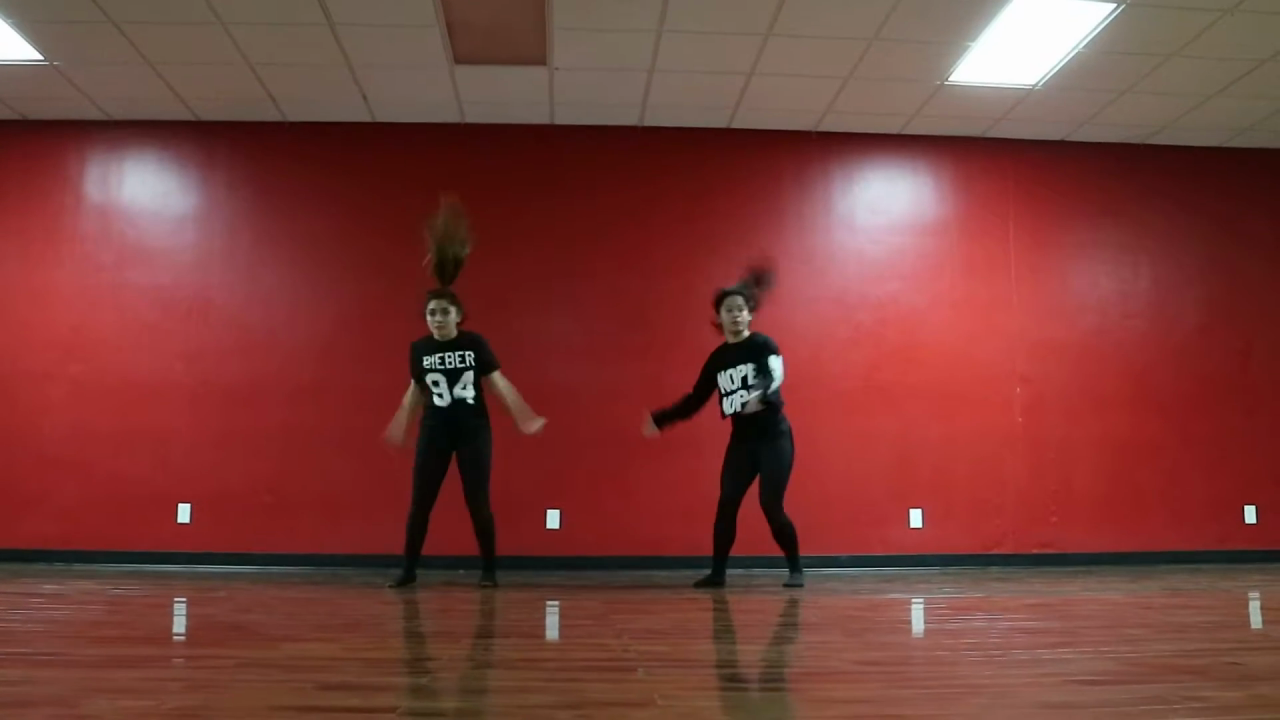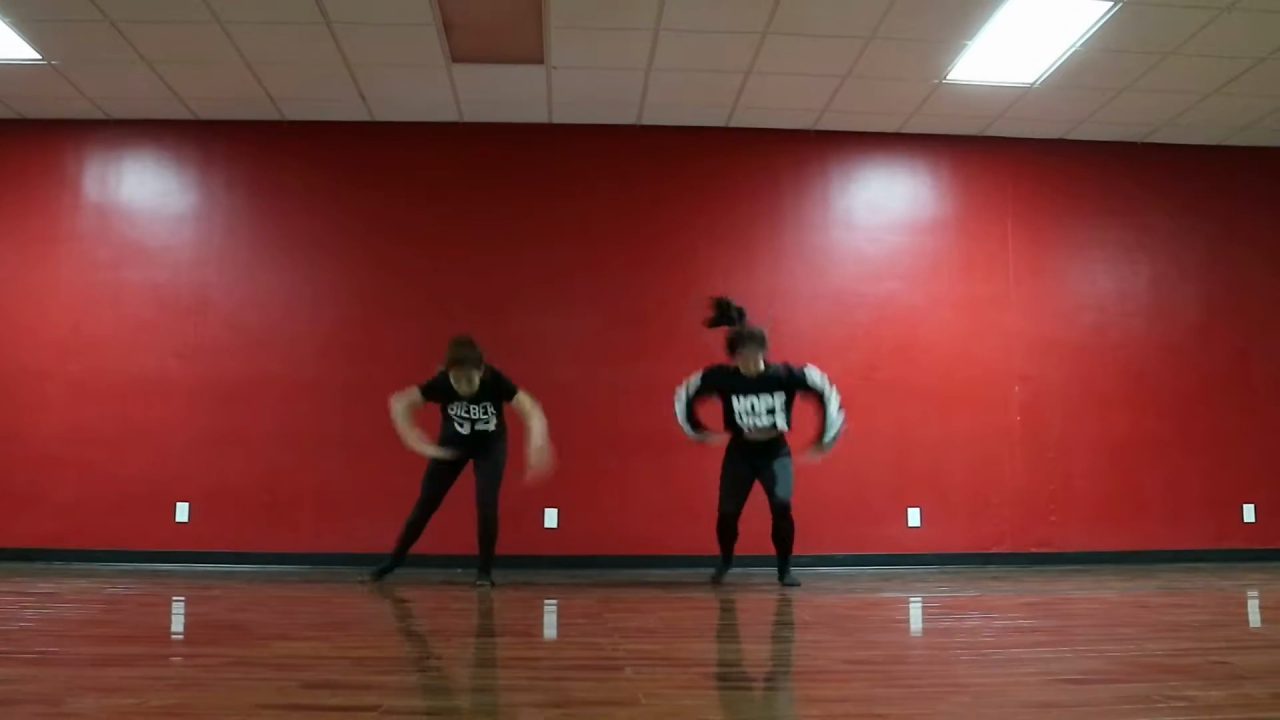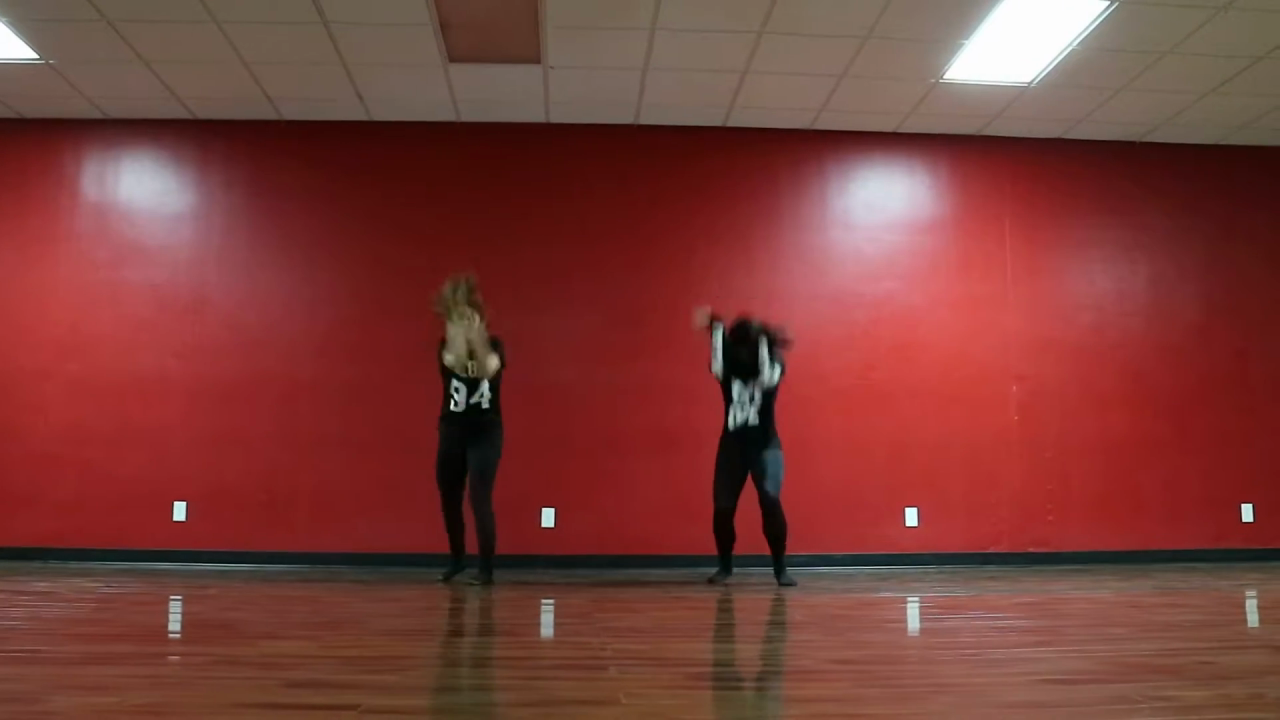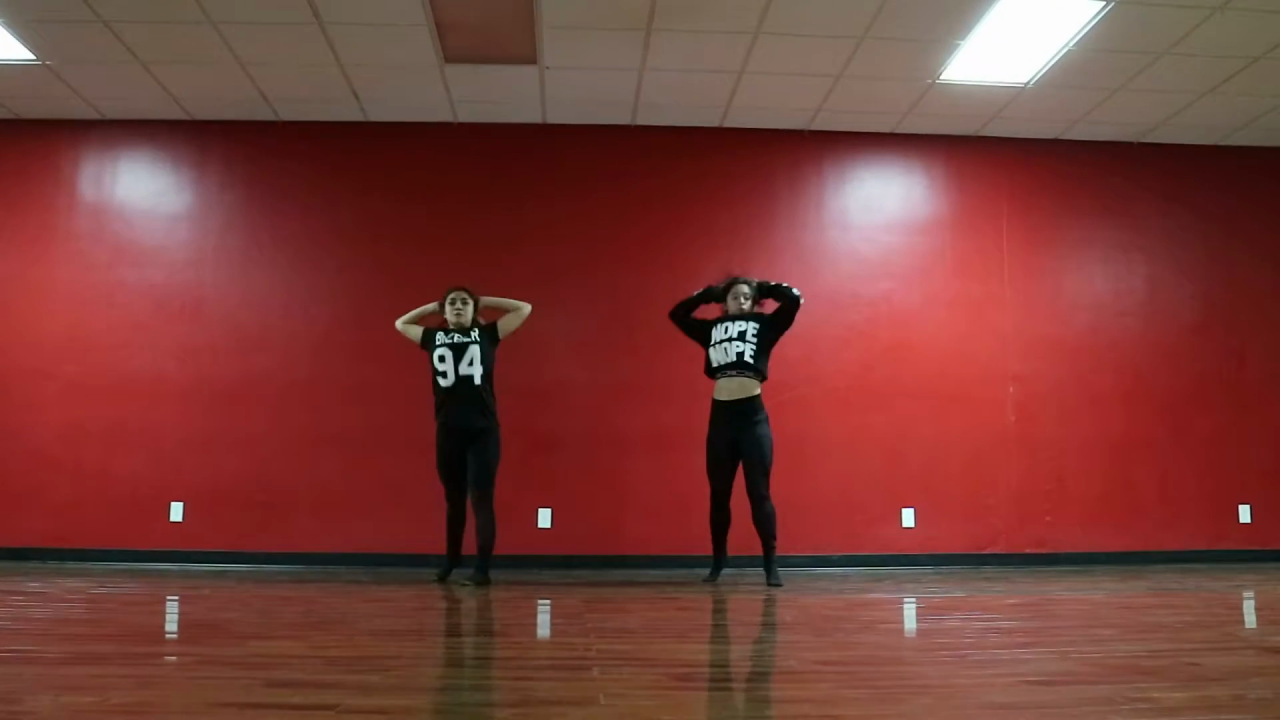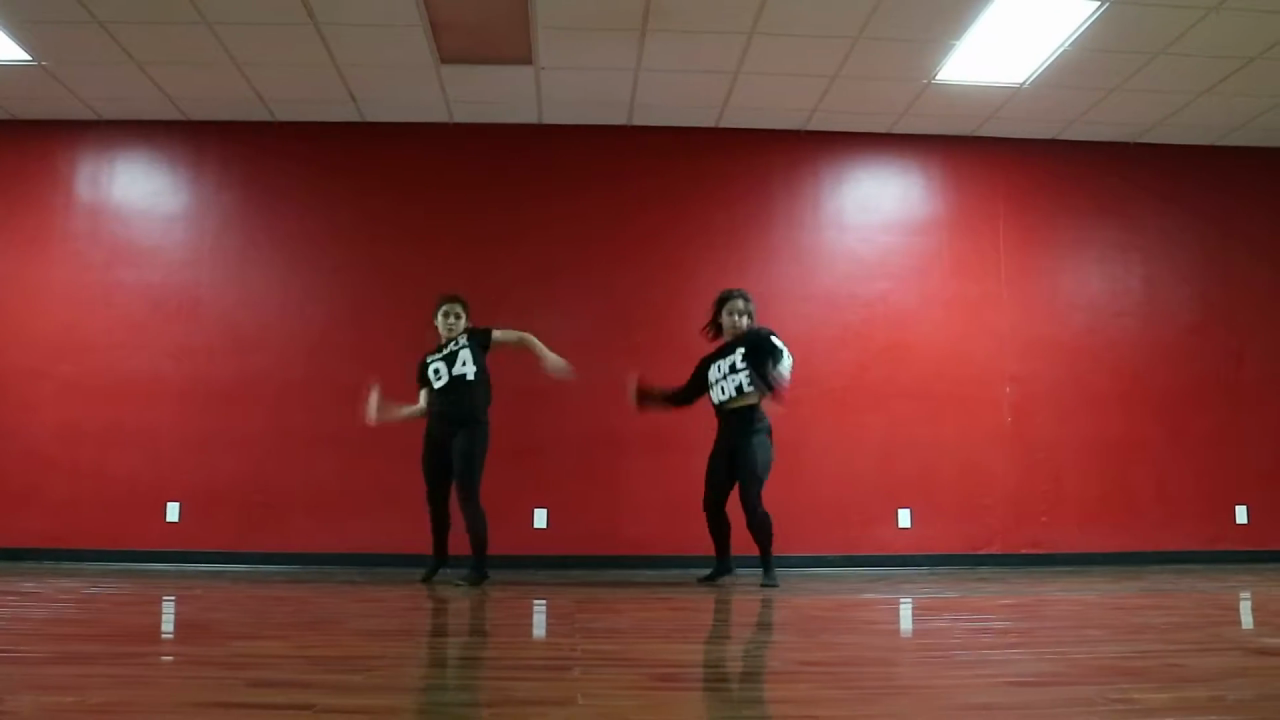
dt=0.3s
person 1, frame 1
left shoulder: (475, 346)
right shoulder: (419, 350)
left elbow: (499, 383)
right elbow: (415, 389)
left wrist: (523, 415)
right wrist: (399, 422)
left hip: (473, 430)
right hip: (434, 432)
left knee: (477, 502)
right knee: (421, 501)
left ankle: (489, 571)
right ankle: (408, 570)
person 1, frame 2
left shoulder: (495, 381)
right shoulder: (440, 382)
left elbow: (531, 410)
right elbow: (399, 404)
left wrist: (536, 446)
right wrist: (419, 442)
left hip: (490, 444)
right hip: (449, 445)
left knee: (486, 502)
right knee: (426, 504)
left ankle: (485, 570)
right ankle: (395, 559)
person 1, frame 3
left shoulder: (493, 348)
right shoulder: (448, 347)
left elbow: (487, 368)
right elbow: (456, 362)
left wrist: (479, 337)
left hip: (486, 434)
right hip: (452, 434)
left knee: (479, 499)
right knee: (449, 500)
left ankle: (486, 569)
right ankle: (456, 560)
person 1, frame 4
left shoulder: (487, 333)
right shoulder: (434, 337)
left elbow: (525, 308)
right elbow: (400, 323)
left wrist: (484, 301)
right wrist: (434, 307)
left hip: (483, 431)
right hip: (448, 431)
left knee: (481, 500)
right knee: (454, 499)
left ankle: (482, 569)
right ankle: (451, 558)
person 1, frame 5
left shoulder: (476, 339)
right shoulder: (430, 357)
left elbow: (523, 338)
right elbow: (424, 407)
left wrist: (546, 356)
right wrist: (387, 414)
left hip: (470, 426)
right hip: (437, 429)
left knee: (467, 495)
right knee: (436, 498)
left ankle: (479, 567)
right ankle: (440, 555)
person 2, frame 1
left shoulder: (763, 346)
right shoulder: (717, 358)
left elbow: (774, 375)
right elbow: (696, 398)
left wrist: (759, 394)
right wrist: (660, 420)
left hip: (774, 436)
right hip: (741, 437)
left knee: (771, 505)
right knee: (727, 504)
left ankle: (795, 569)
right ankle: (718, 573)
person 2, frame 2
left shoulder: (784, 375)
right shoulder: (722, 375)
left elbow: (826, 392)
right elbow: (684, 396)
left wrist: (824, 440)
right wrist: (698, 431)
left hip: (775, 453)
right hip: (739, 454)
left knee: (782, 504)
right knee: (728, 512)
left ankle: (785, 569)
right ankle: (725, 562)
person 2, frame 3
left shoulder: (771, 363)
right shoulder: (728, 364)
left elbow: (767, 380)
right elbow: (719, 369)
left wrist: (762, 345)
right wrist: (716, 329)
left hip: (765, 443)
right hip: (732, 444)
left knee: (770, 498)
right knee: (723, 508)
left ankle: (780, 567)
right ankle: (725, 564)
person 2, frame 4
left shoulder: (763, 324)
right shoulder: (712, 329)
left elbow: (793, 300)
right elbow: (677, 314)
left wrist: (762, 288)
right wrist: (712, 294)
left hip: (753, 419)
right hip: (720, 419)
left knee: (759, 494)
right knee: (719, 495)
left ankle: (771, 565)
right ankle: (718, 562)
person 2, frame 5
left shoulder: (757, 339)
right shoulder: (712, 360)
left elbow: (781, 355)
right elbow: (688, 392)
left wrist: (778, 378)
right wrist: (647, 395)
left hip: (753, 428)
right hip: (727, 432)
left knee: (751, 501)
right knee: (715, 505)
left ankle: (768, 568)
right ankle: (722, 563)
